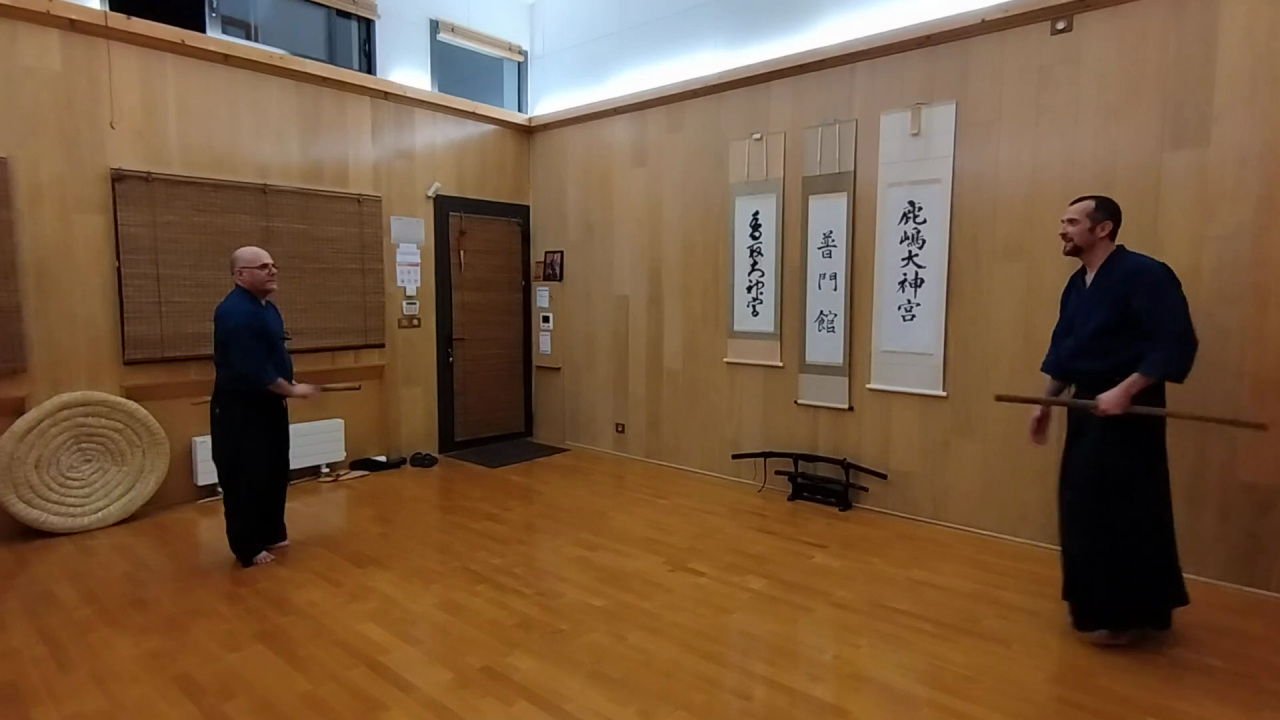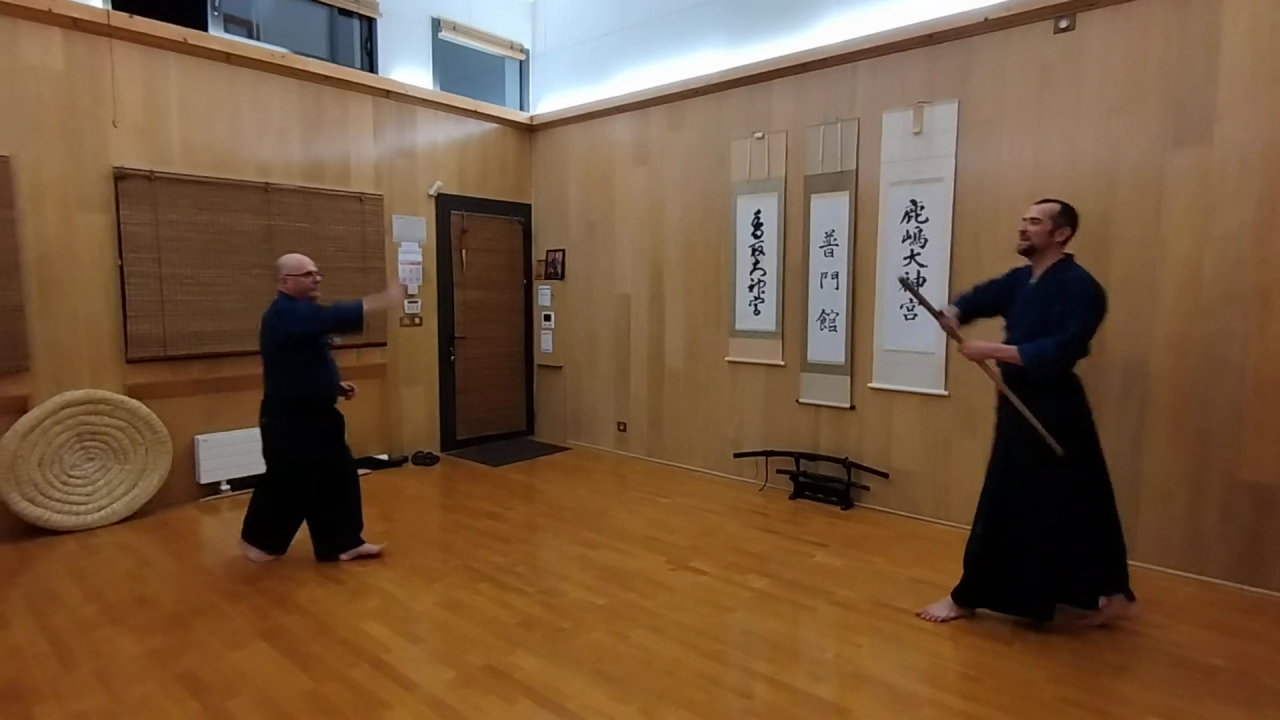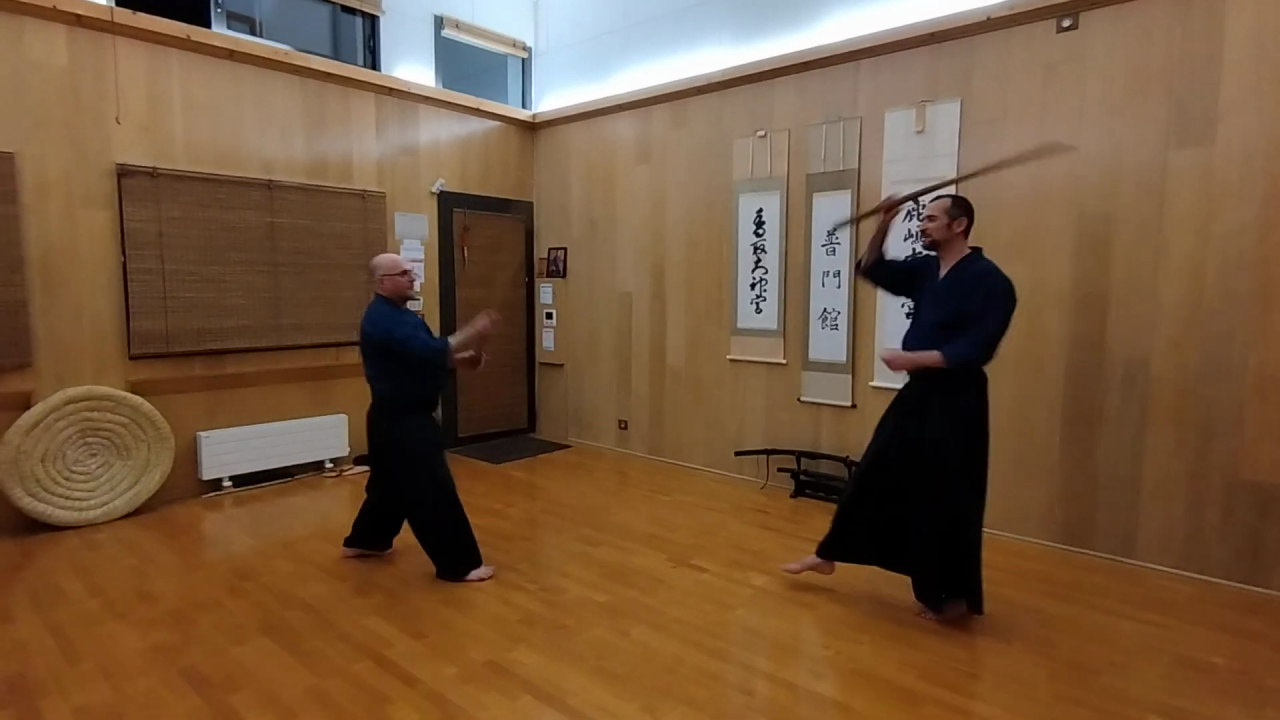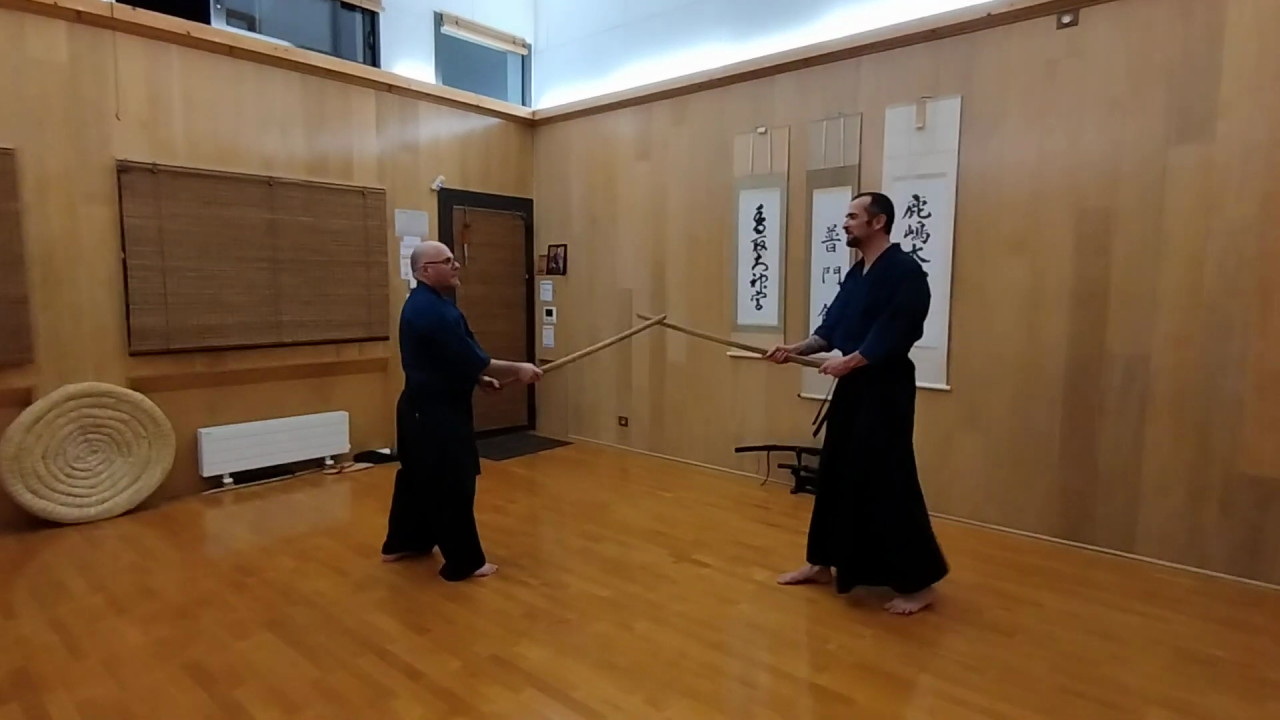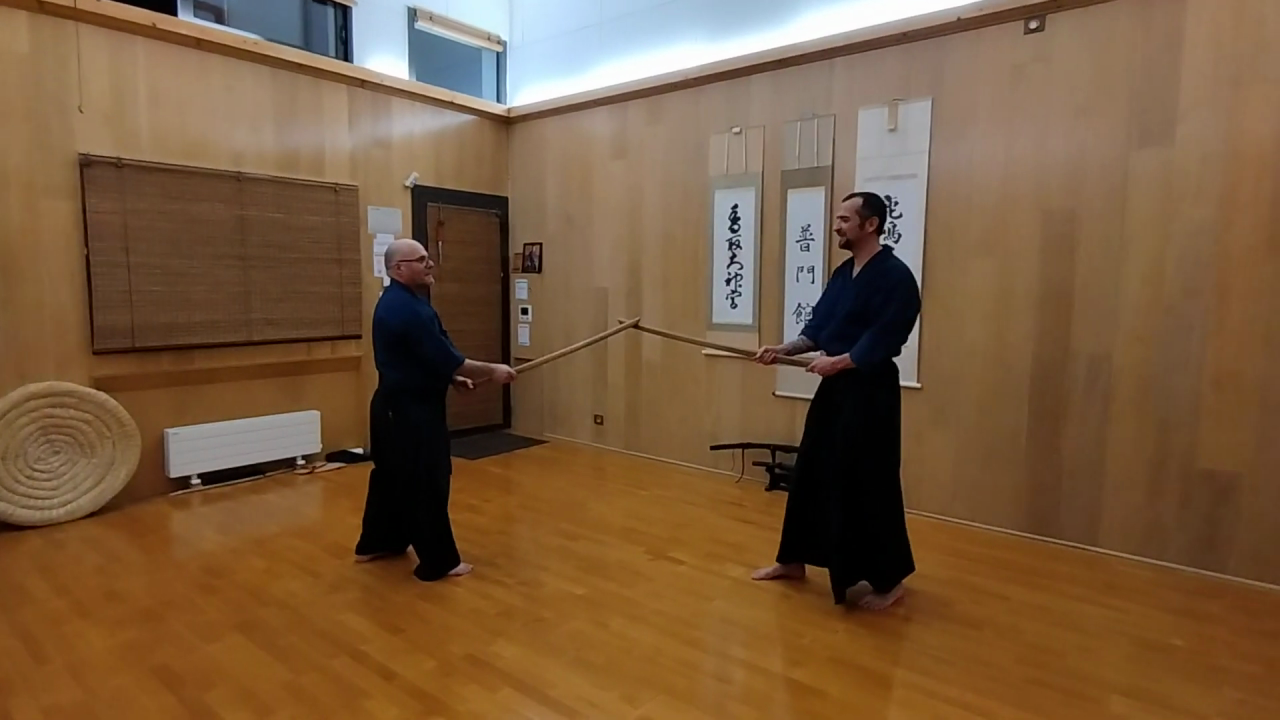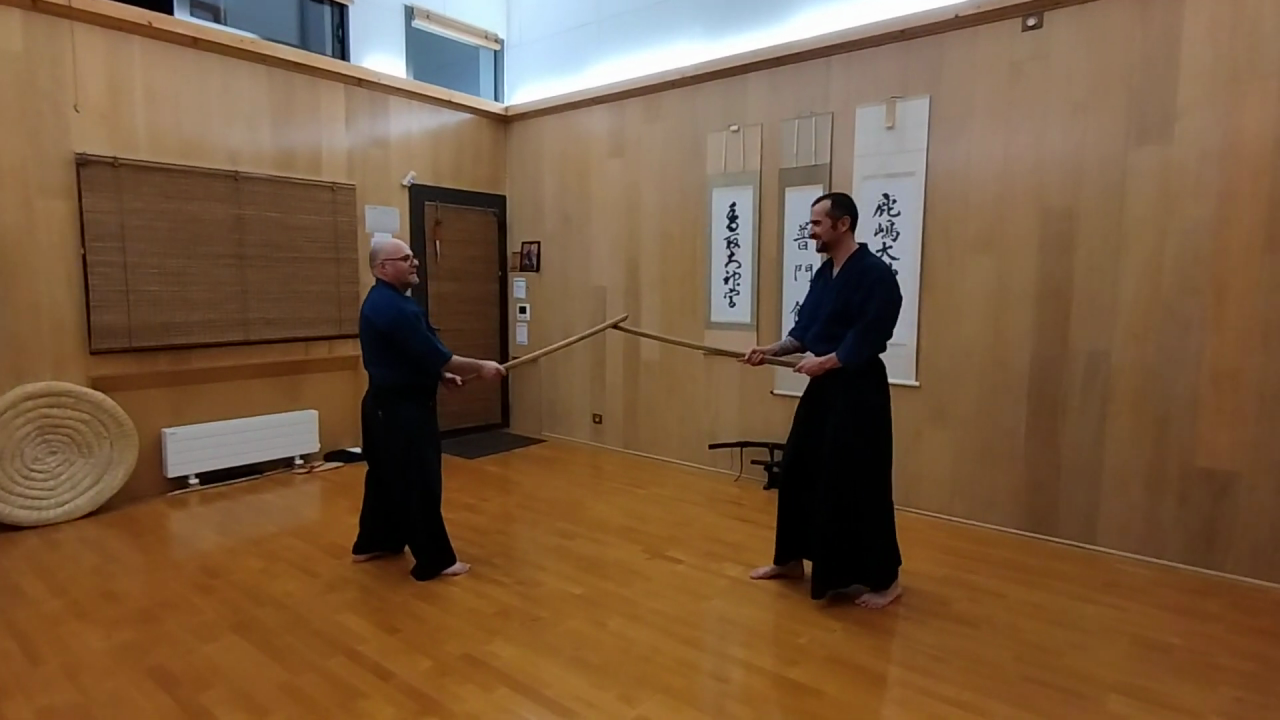
dt=0.7s
person 1, frame 1
left shoulder: (1145, 275)
right shoulder: (1077, 285)
left elbow: (1175, 344)
right elbow: (1065, 350)
left wrist: (1124, 390)
right wrist: (1048, 403)
left hip: (1129, 408)
right hip: (1091, 403)
left knee: (1114, 508)
right knee: (1083, 504)
left ankle: (1125, 615)
right ankle: (1101, 608)
person 1, frame 2
left shoulder: (1079, 287)
right shoulder: (1019, 280)
left elbow: (1059, 351)
right elbow: (978, 301)
left wrist: (992, 350)
right wrist: (954, 315)
left hip: (1051, 408)
right hip: (1021, 403)
left knee: (1006, 502)
right knee: (1070, 504)
left ankle: (968, 597)
right ankle: (1107, 595)
person 1, frame 3
left shoulder: (990, 281)
right shoulder: (926, 269)
left elbow: (977, 349)
right elbow: (872, 269)
left wrist: (917, 358)
right wrist: (883, 224)
left hip: (956, 400)
right hip: (917, 393)
left knee: (948, 497)
right knee: (874, 475)
left ankle: (955, 595)
right ankle: (827, 555)
person 1, frame 4
left shoulder: (904, 271)
right shoulder: (857, 273)
left elbow: (893, 335)
right elbow: (833, 327)
left wrist: (849, 361)
right wrist: (794, 349)
left hip: (887, 387)
right hip: (854, 386)
left knee: (887, 481)
right knee: (836, 473)
left ankle: (919, 579)
right ankle: (822, 562)
person 1, frame 5
left shoulder: (895, 276)
right shoulder: (843, 273)
left elbow: (886, 340)
right elbow: (818, 328)
left wrist: (839, 361)
right wrist: (783, 350)
left hip: (870, 391)
right hip: (835, 388)
left knee: (869, 484)
right knee: (810, 473)
left ankle: (889, 580)
right ankle: (793, 559)
person 1, frame 6
left shoulder: (874, 274)
right shoulder: (824, 273)
left elbow: (870, 339)
right elbow: (805, 330)
left wrist: (826, 361)
right wrist: (772, 350)
left hip: (859, 390)
right hip: (823, 387)
left knee: (859, 484)
right knee: (798, 470)
left ankle: (883, 578)
right ankle: (790, 558)
person 2, frame 1
left shoulder: (267, 308)
right shoulder: (235, 312)
right elbow: (252, 365)
left wrist: (287, 387)
right wrist: (291, 390)
left hip: (267, 406)
right hip: (240, 410)
left knee: (274, 474)
right knee: (246, 479)
left ankle: (267, 535)
right ankle: (248, 548)
person 2, frame 2
left shoulder: (297, 314)
right shoulder: (287, 314)
right elbow: (340, 317)
left wrist: (333, 385)
right wrist: (385, 299)
left hip: (315, 413)
right hip: (289, 418)
left knee: (339, 475)
right knee: (285, 484)
left ankle: (344, 542)
right ankle: (257, 540)
person 2, frame 3
left shoulder: (396, 315)
right shoulder: (382, 320)
left elbow: (424, 357)
right elbow: (428, 351)
left wrist: (460, 356)
right wrist: (472, 333)
left hip: (401, 416)
right hip: (401, 420)
left knee: (390, 483)
right knee: (434, 489)
left ankle: (364, 540)
right ankle: (459, 564)
person 2, frame 4
left shoulder: (422, 303)
right shoulder: (433, 310)
right elbow: (468, 359)
left wrist: (478, 379)
right wrist: (516, 370)
left hip: (423, 407)
right hip: (437, 412)
left knee: (418, 477)
right knee: (452, 485)
left ankle: (403, 542)
right ankle: (463, 562)
person 2, frame 5
left shoulder: (395, 302)
right shoulder: (408, 308)
right elbow: (443, 357)
left wrist: (451, 378)
right wrist: (491, 371)
left hip: (395, 405)
right hip: (411, 410)
left knee: (392, 475)
right knee: (427, 483)
left ankle: (376, 543)
right ankle: (438, 561)
person 2, frame 6
left shoulder: (383, 301)
right shoulder: (393, 308)
right elbow: (432, 354)
left wrist: (441, 375)
right wrist: (479, 367)
left hip: (388, 404)
right hip: (401, 409)
left knee: (388, 476)
right knee: (419, 483)
left ankle: (373, 542)
right ankle: (434, 560)
